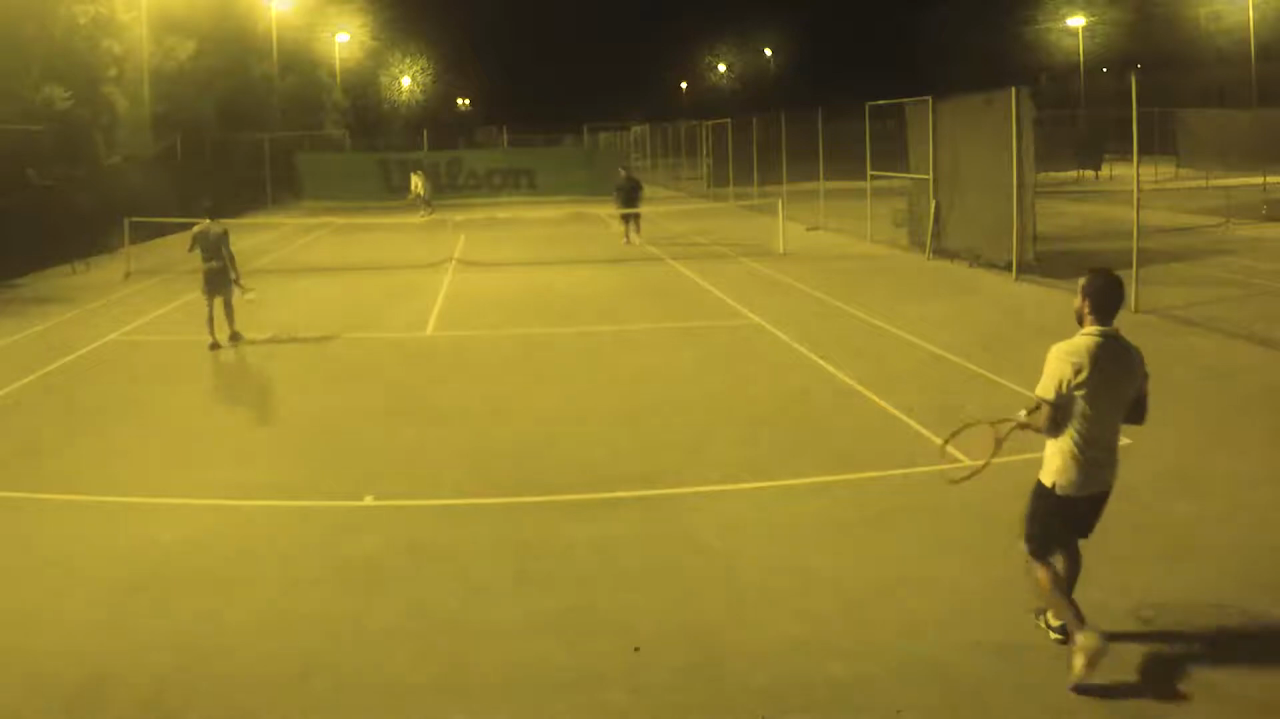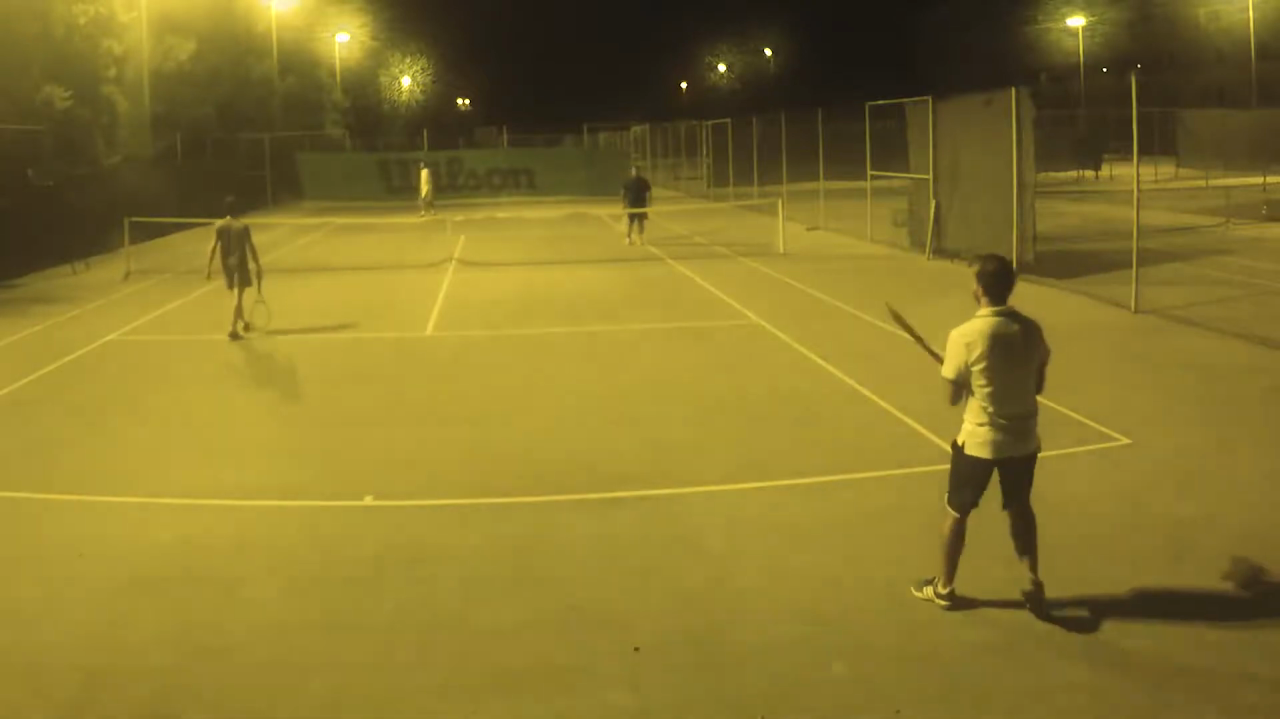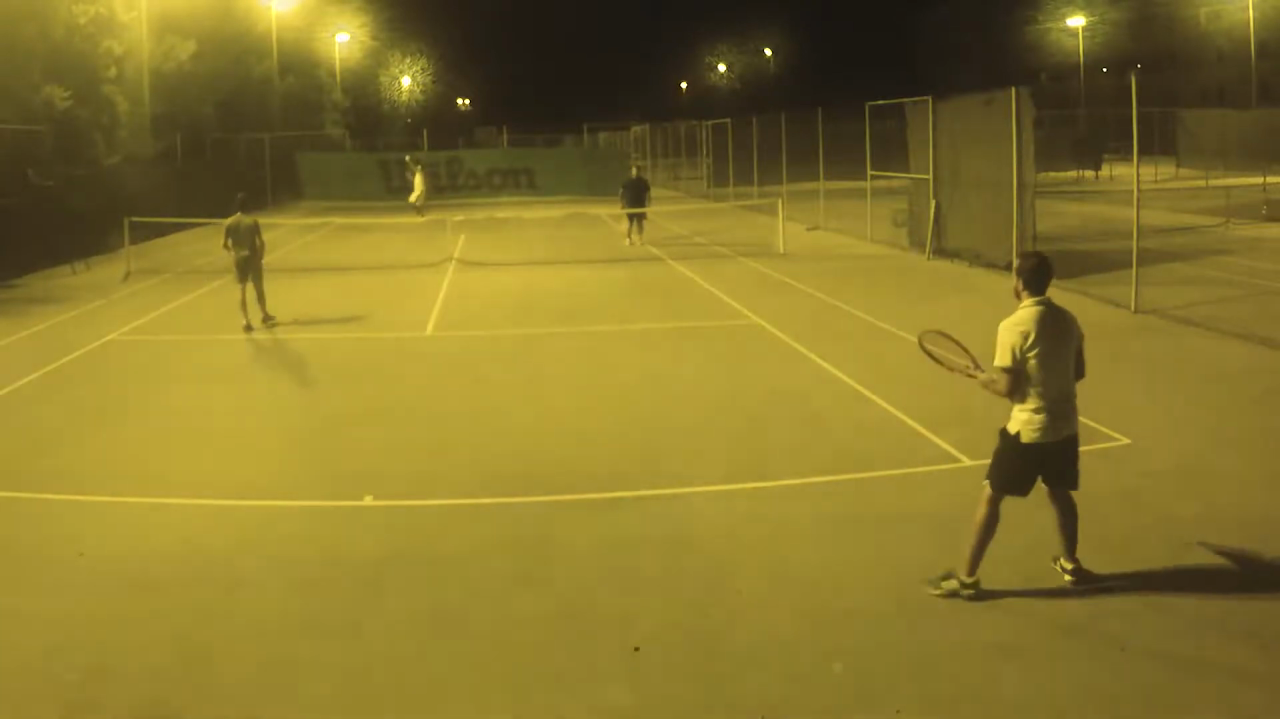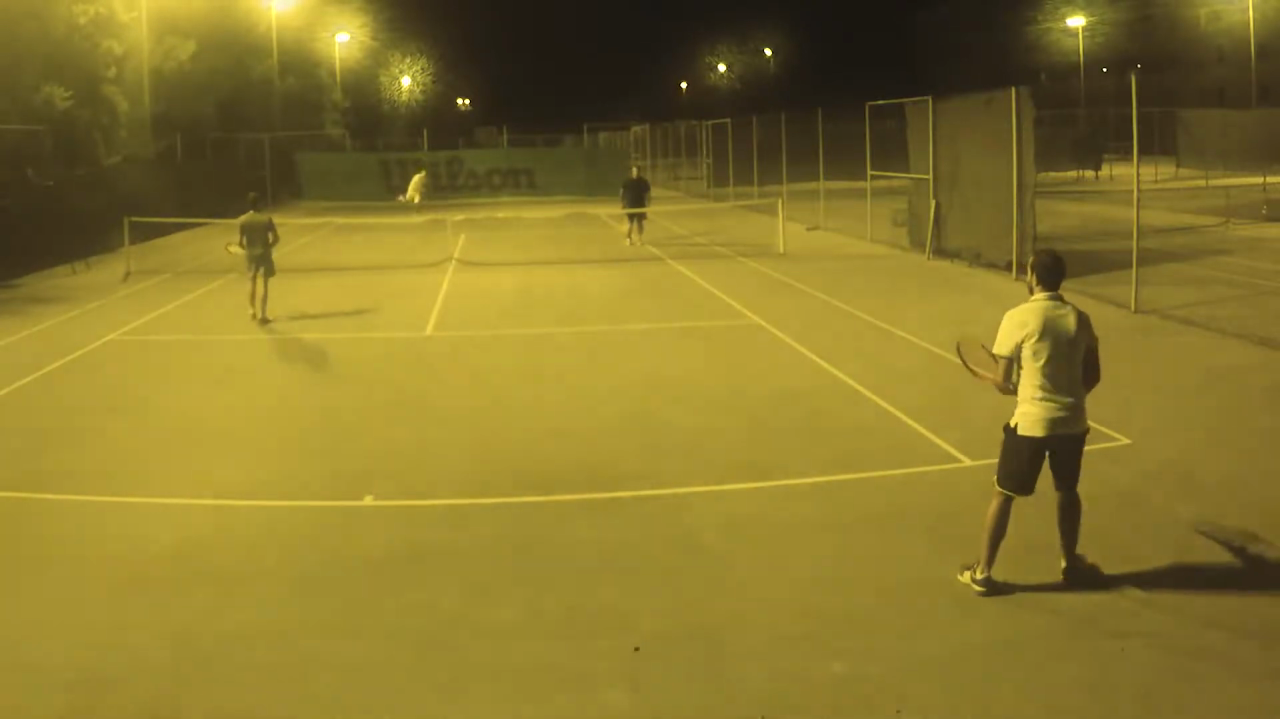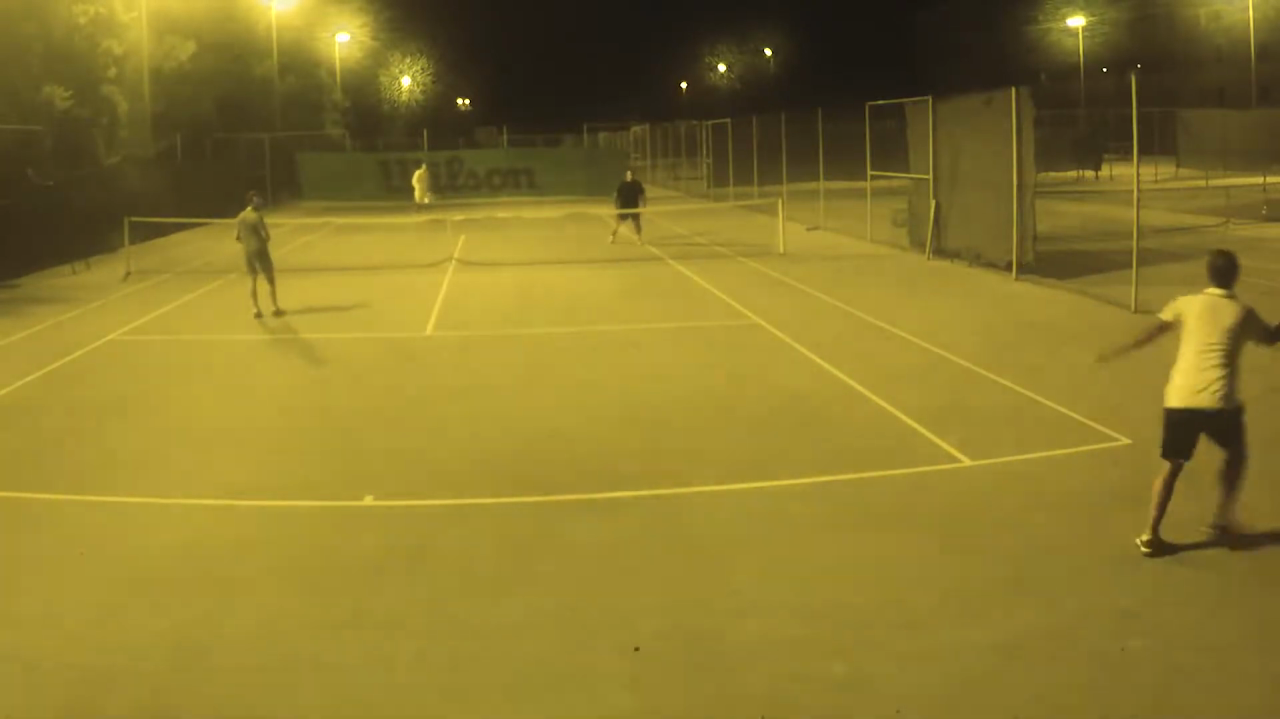
dt=0.7s
person 1, frame 1
left shoulder: (1066, 354)
right shoulder: (1132, 356)
left elbow: (1049, 424)
right elbow: (1137, 415)
left wrist: (1029, 418)
left hip: (1063, 476)
right hip: (1102, 474)
left knee: (1040, 560)
right knee: (1068, 546)
left ankle: (1084, 636)
right ankle: (1058, 618)
person 1, frame 2
left shoulder: (964, 336)
right shoulder: (1031, 331)
left elbow: (953, 397)
right elbow: (1036, 385)
left wrist: (951, 371)
left hip: (979, 441)
right hip: (1023, 439)
left knee: (957, 513)
right knee: (1020, 509)
left ankle: (944, 587)
right ankle: (1032, 579)
person 1, frame 3
left shoulder: (1014, 326)
right shoulder: (1068, 320)
left elbow: (1007, 389)
right elbow: (1078, 372)
left wrist: (984, 380)
left hip: (1028, 429)
right hip: (1065, 425)
left knee: (991, 496)
right knee: (1061, 494)
left ankle: (967, 577)
right ankle: (1070, 563)
person 1, frame 4
left shoulder: (1017, 318)
right shoulder: (1080, 319)
left elbow: (1002, 381)
right elbow: (1093, 376)
left wrist: (1013, 389)
left hip: (1030, 423)
right hip: (1072, 422)
left knee: (1003, 495)
right knee: (1068, 491)
left ankle: (982, 572)
right ankle: (1071, 562)
person 1, frame 5
left shoulder: (1186, 304)
right shoulder: (1244, 313)
left elbow: (1154, 331)
left wrist: (1118, 351)
left hip: (1179, 400)
right hip: (1218, 403)
left knee: (1171, 466)
right knee: (1235, 454)
left ankle: (1149, 536)
right ankle: (1222, 519)
